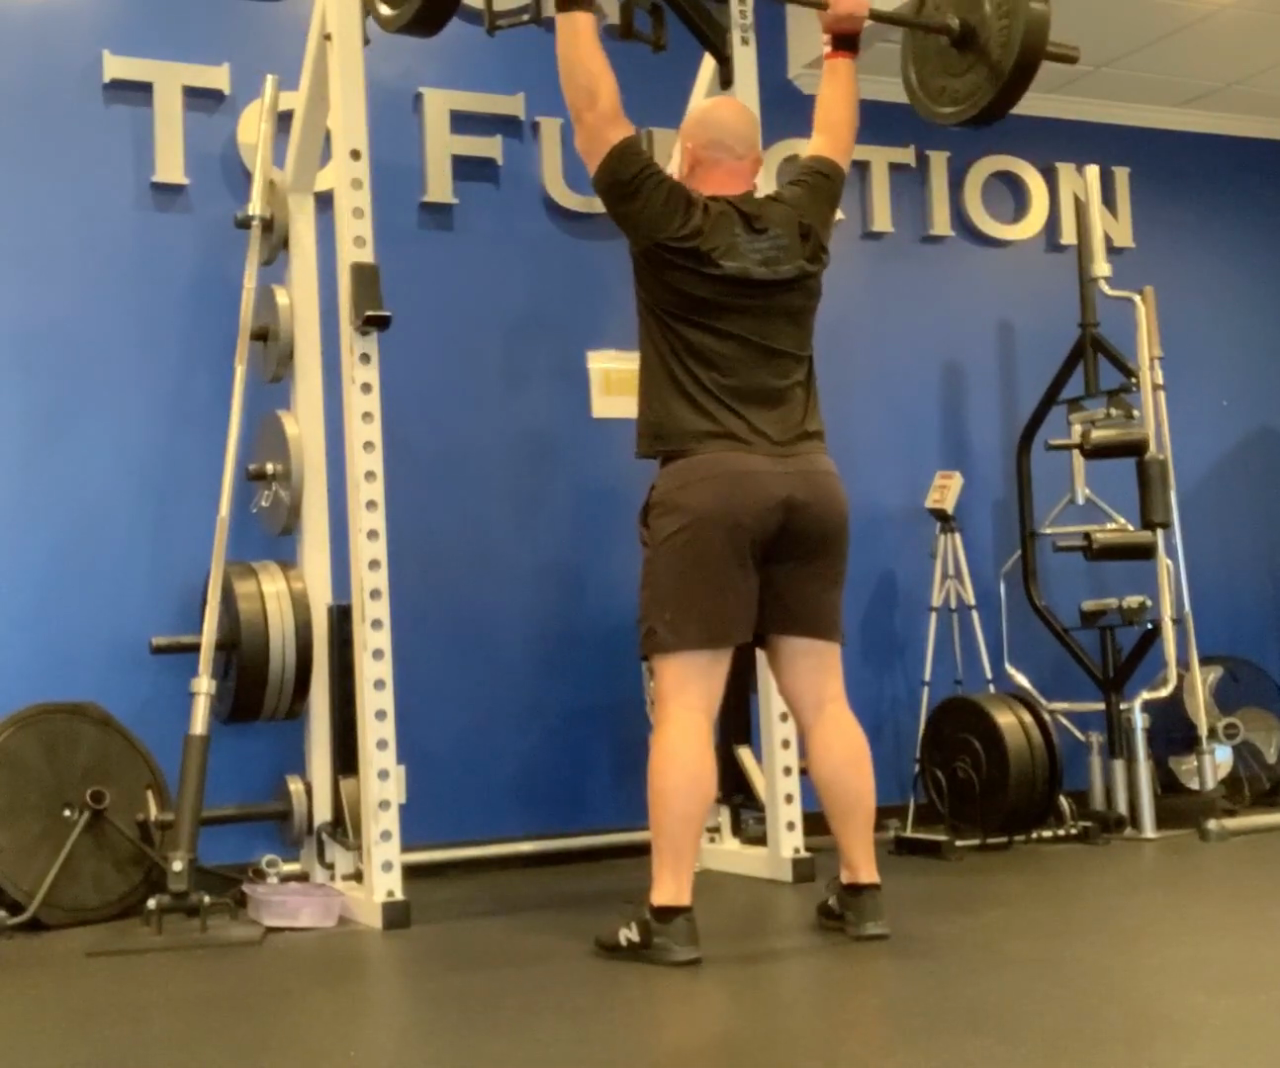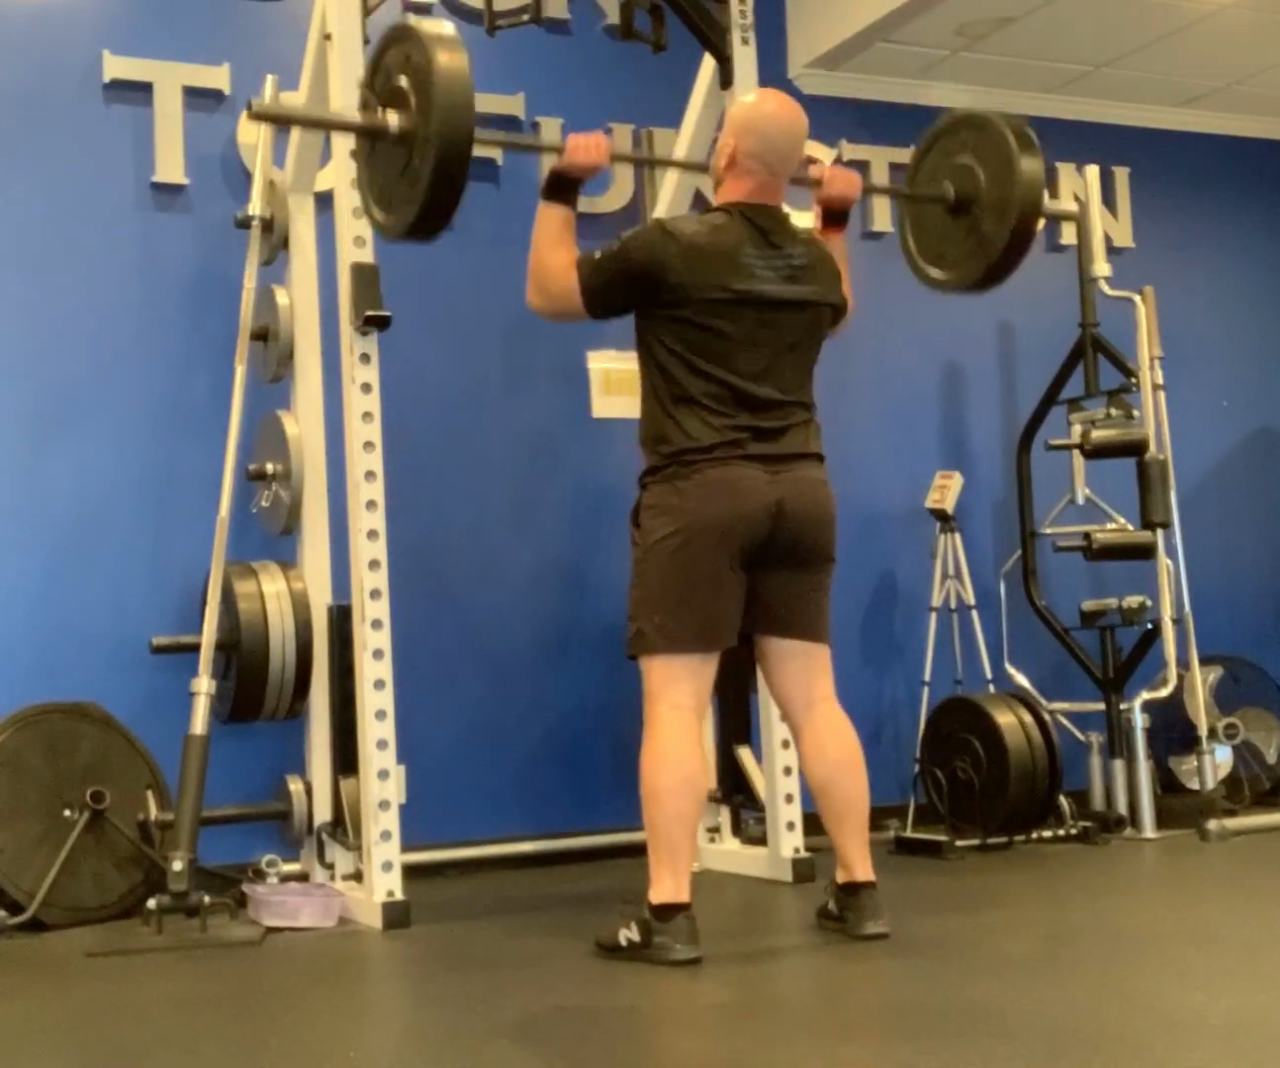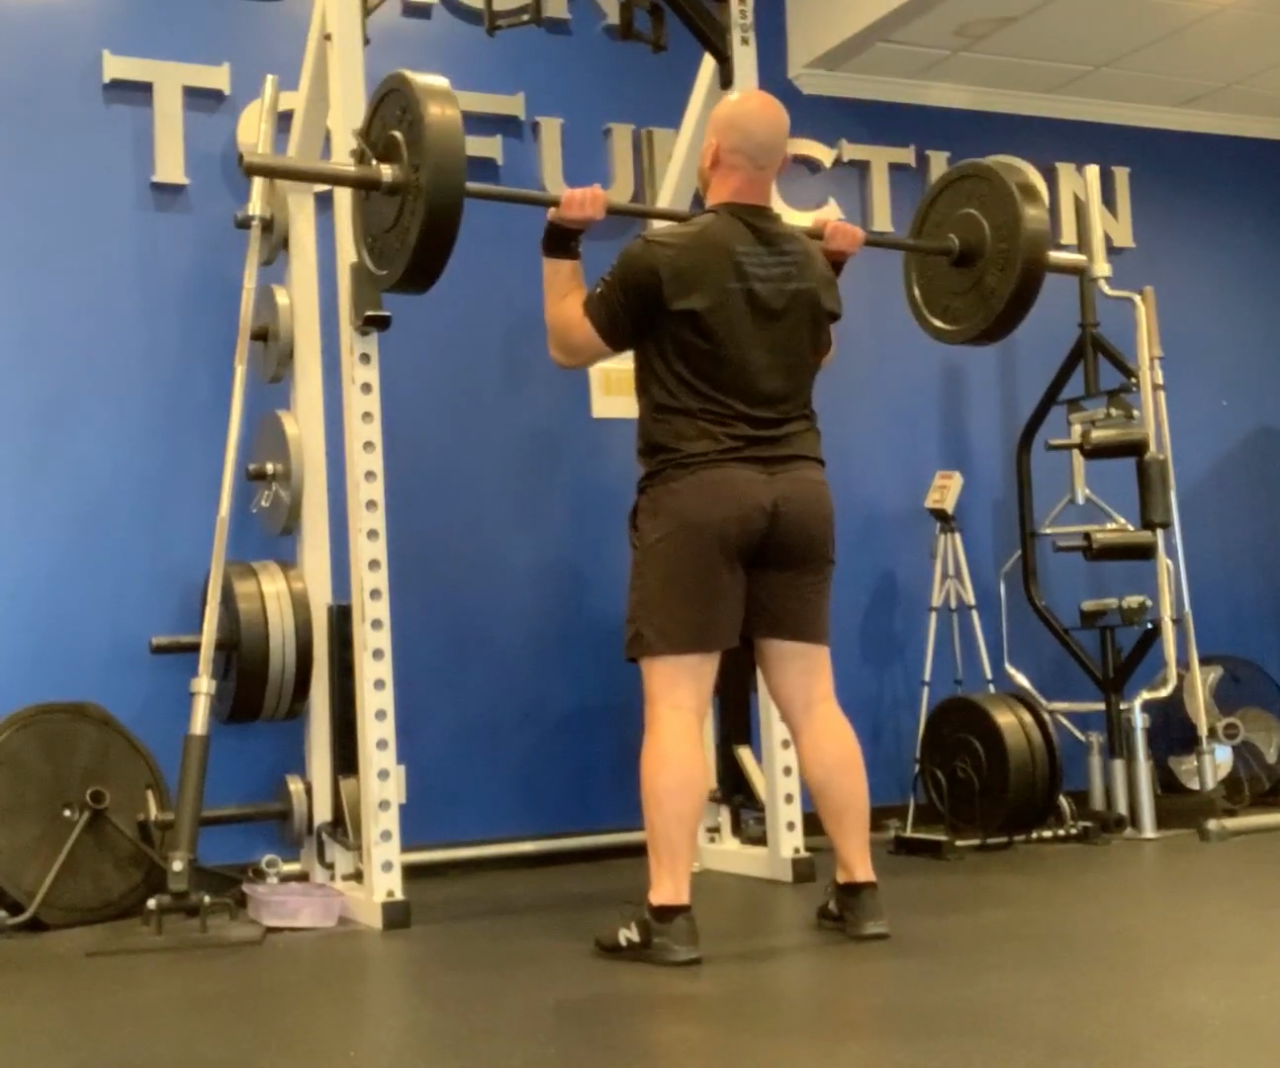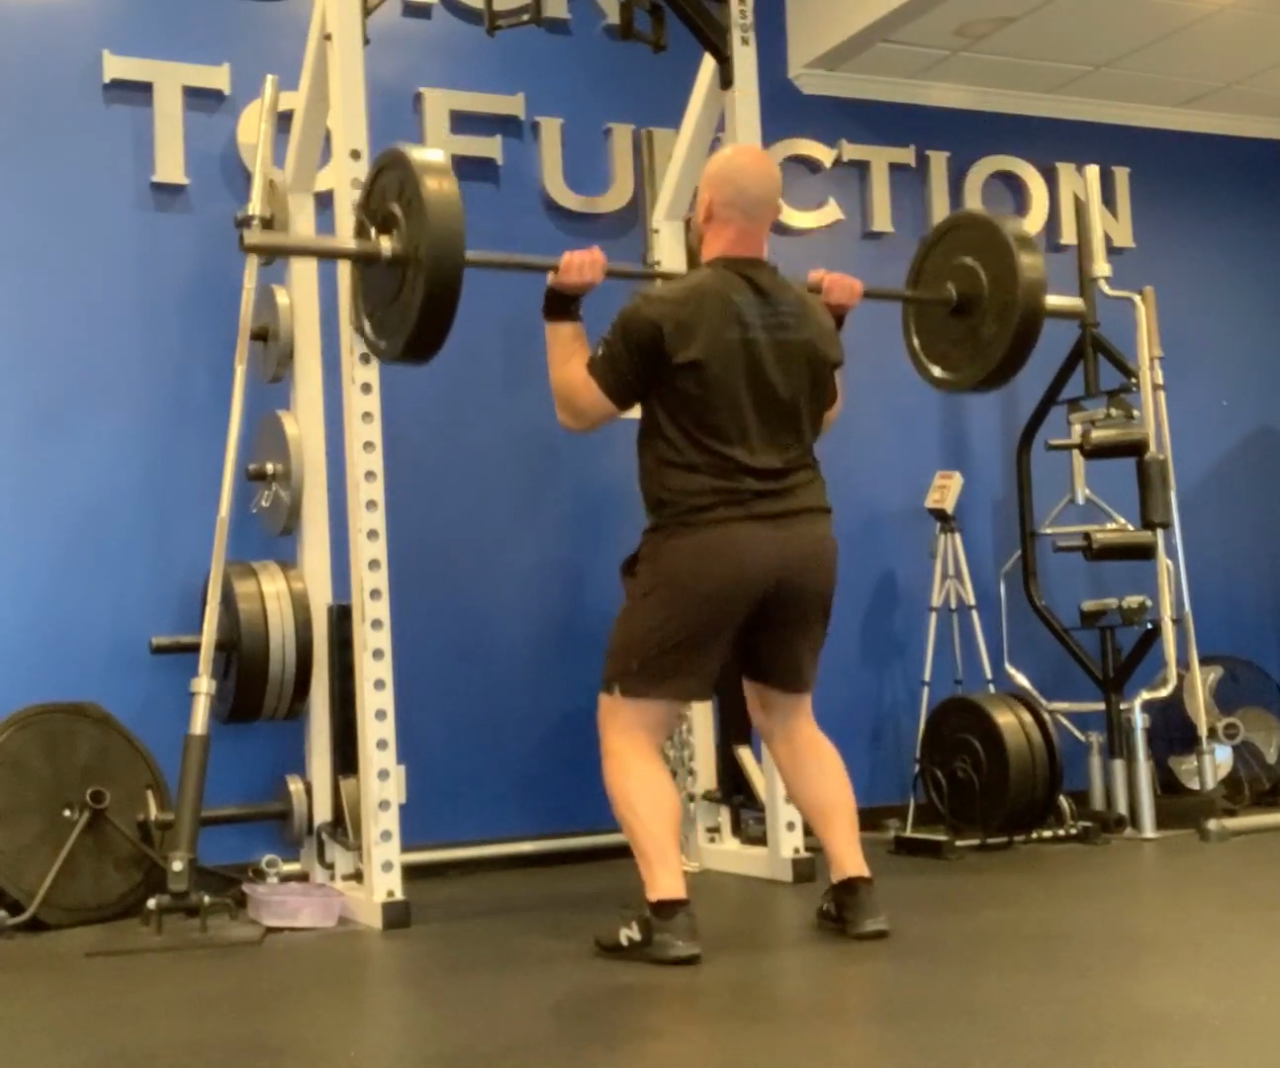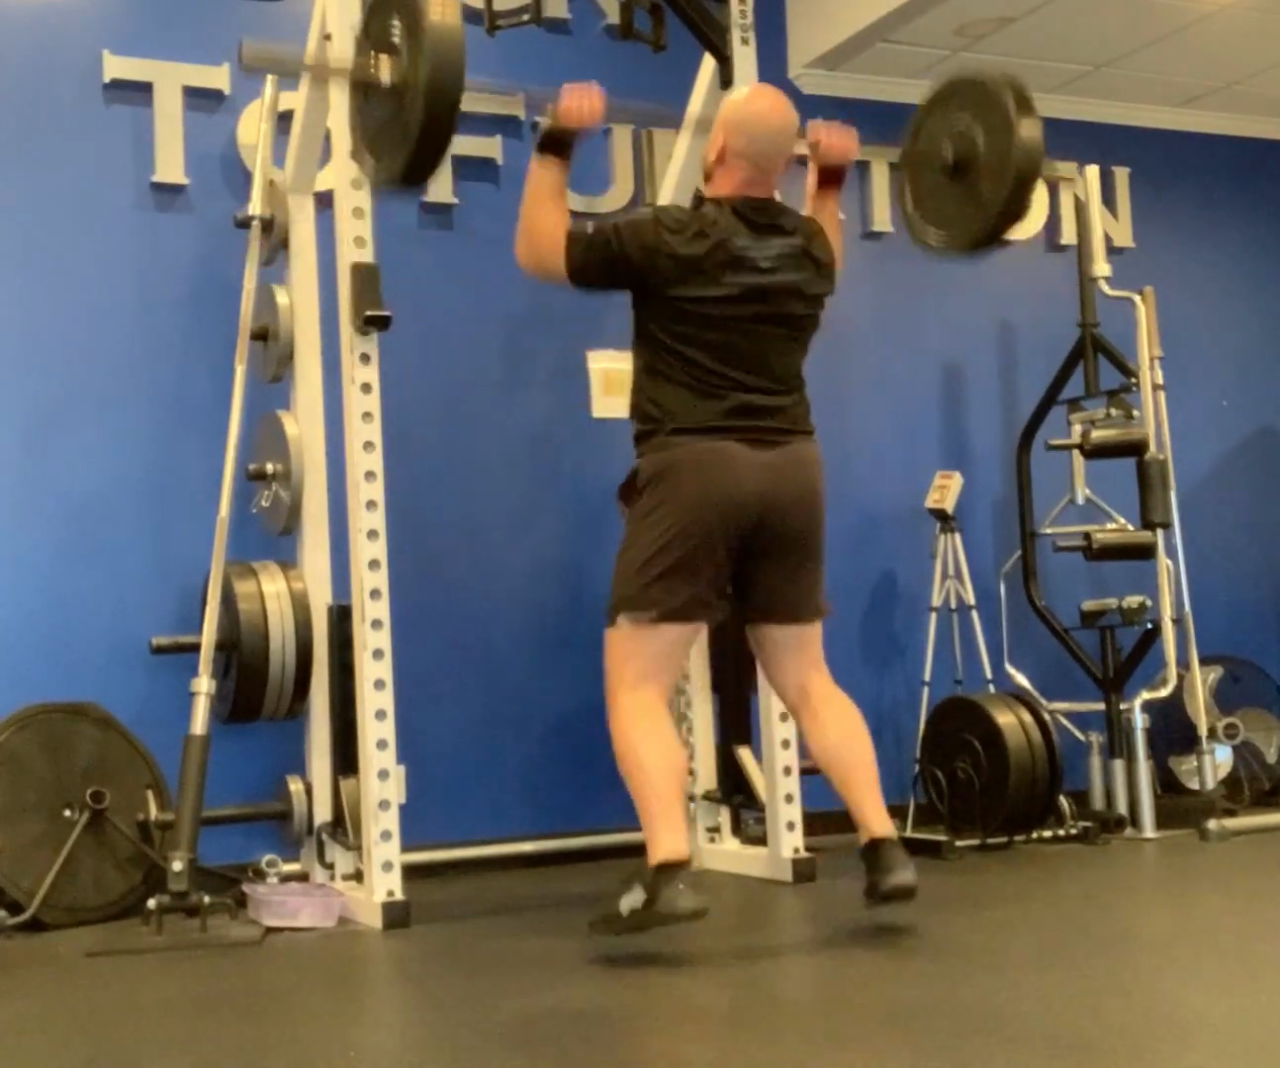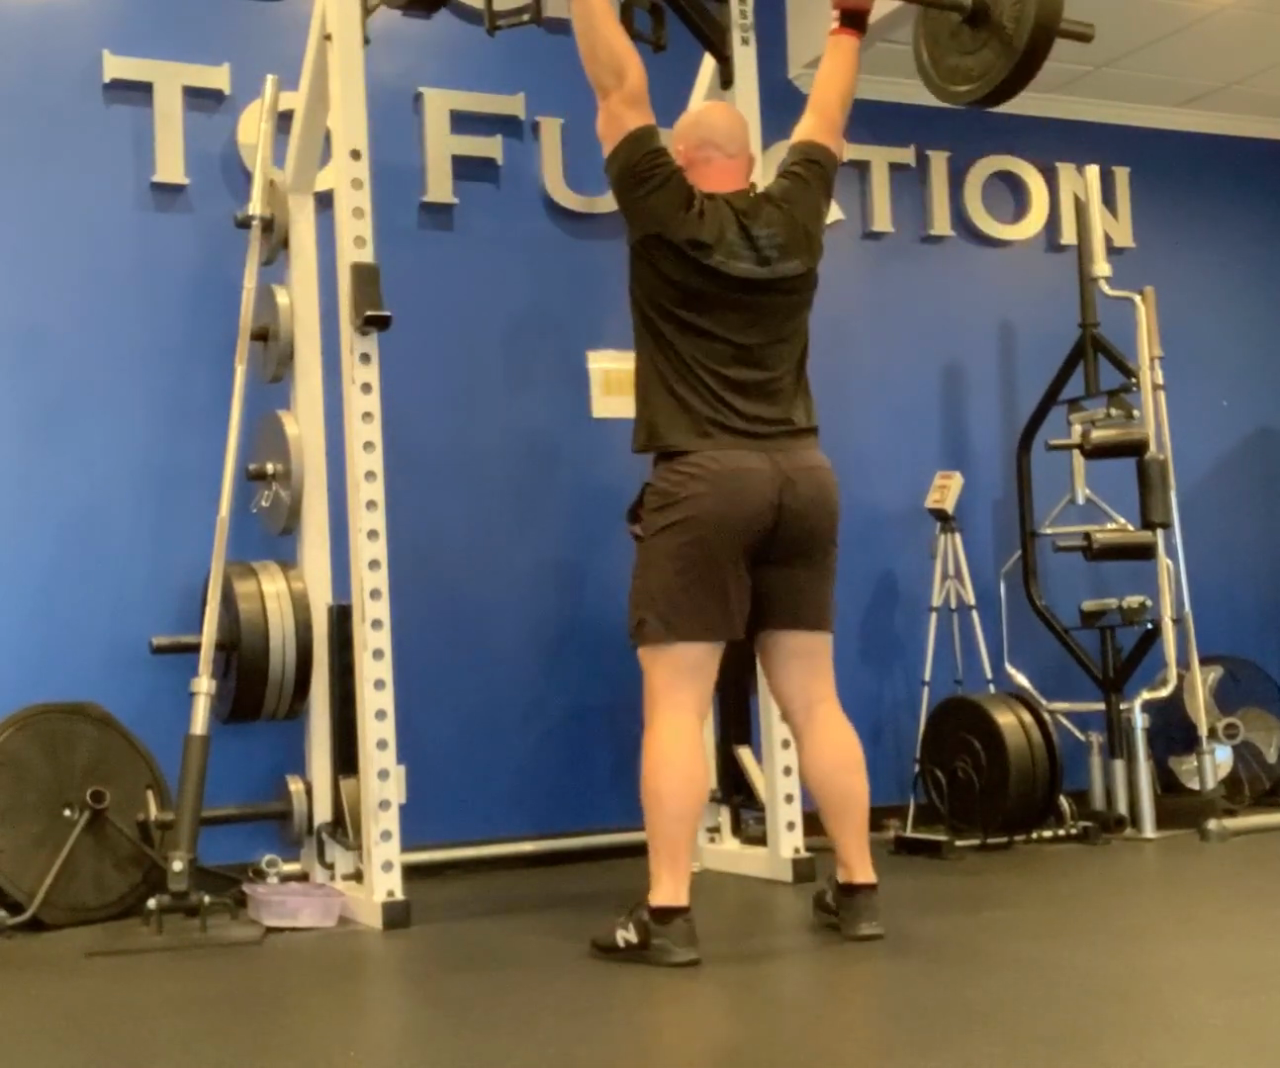
dt=0.5s
person 1, frame 1
left shoulder: (668, 222)
right shoulder: (800, 226)
left elbow: (595, 112)
right elbow: (833, 138)
left hip: (711, 485)
right hip: (809, 482)
left knee: (685, 704)
right knee: (822, 699)
left ankle: (670, 915)
right ankle: (862, 891)
person 1, frame 2
left shoulder: (671, 247)
right shoulder: (814, 259)
left elbow: (548, 291)
left wrist: (564, 186)
right wrist: (840, 217)
left hip: (701, 492)
right hip: (801, 488)
left knee: (675, 704)
right knee: (813, 698)
left ankle: (669, 914)
right ankle: (860, 891)
person 1, frame 3
left shoulder: (664, 253)
right shoulder: (809, 263)
left elbow: (570, 343)
left wrist: (563, 241)
left hip: (698, 493)
right hip: (799, 488)
left knee: (676, 705)
right knee: (812, 699)
left ankle: (669, 916)
right ankle: (859, 892)
person 1, frame 4
left shoulder: (665, 308)
right shoulder: (810, 314)
left elbow: (578, 407)
left wrist: (562, 304)
left hip: (705, 545)
right hip: (807, 541)
left knee: (629, 732)
right knee: (789, 722)
left ankle: (667, 913)
right ankle: (855, 889)
person 1, frame 5
left shoulder: (665, 237)
right shoulder: (807, 245)
left elbow: (538, 252)
left wrist: (557, 144)
right wrist: (830, 182)
left hip: (694, 472)
right hip: (789, 474)
left knee: (635, 683)
right knee: (806, 679)
left ankle: (669, 873)
right ankle: (883, 847)
person 1, frame 6
left shoulder: (667, 215)
right shoulder: (795, 216)
left elbow: (619, 91)
right elbow: (827, 117)
left hip: (704, 481)
right hip: (802, 476)
left knee: (675, 703)
right knee: (812, 699)
left ankle: (667, 916)
right ankle: (858, 889)
